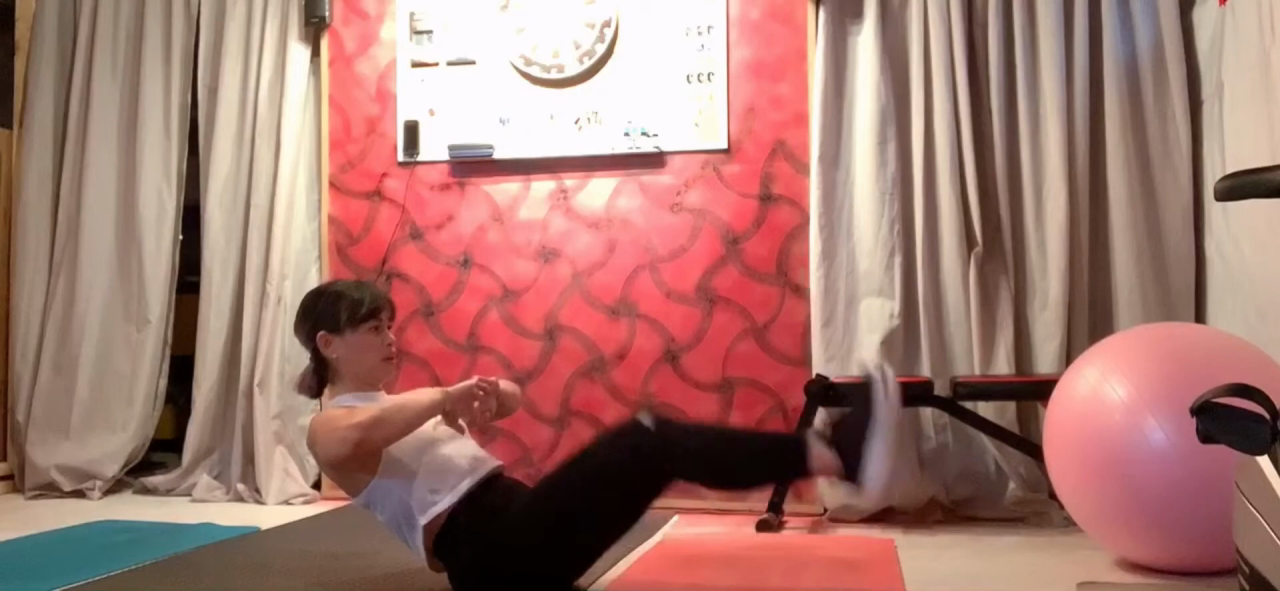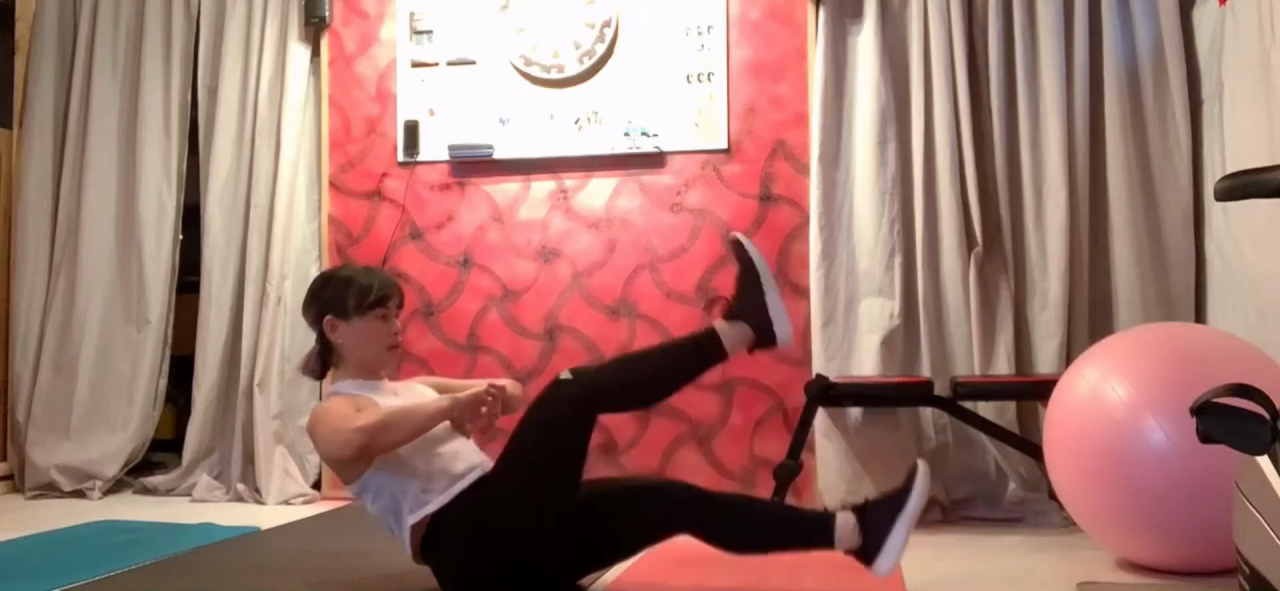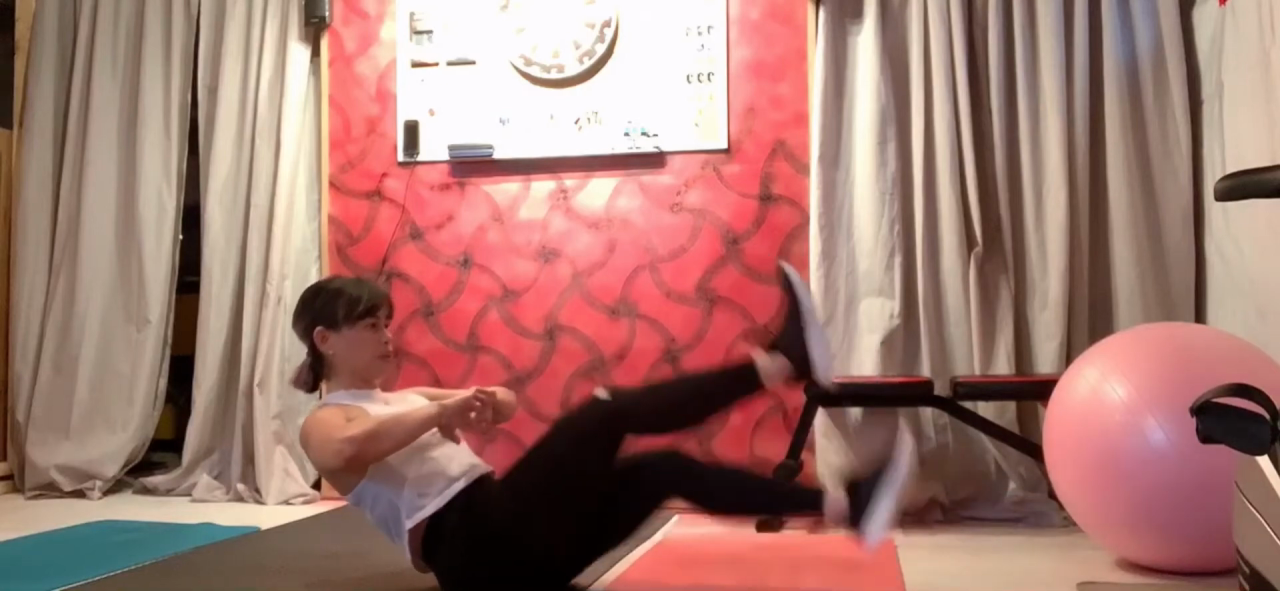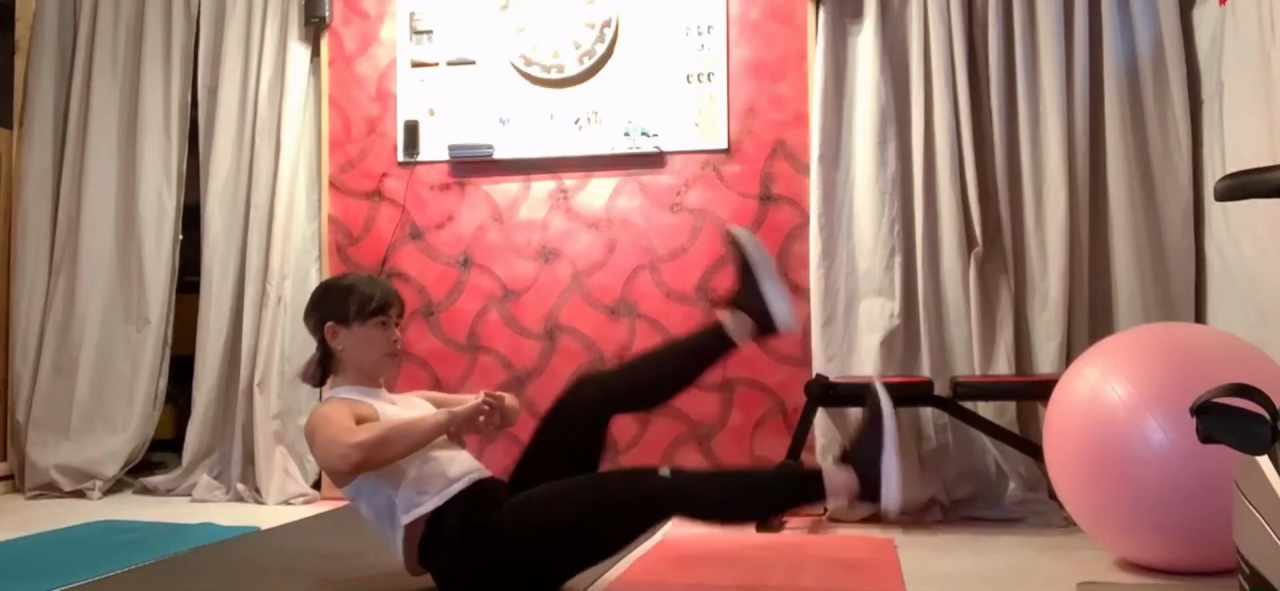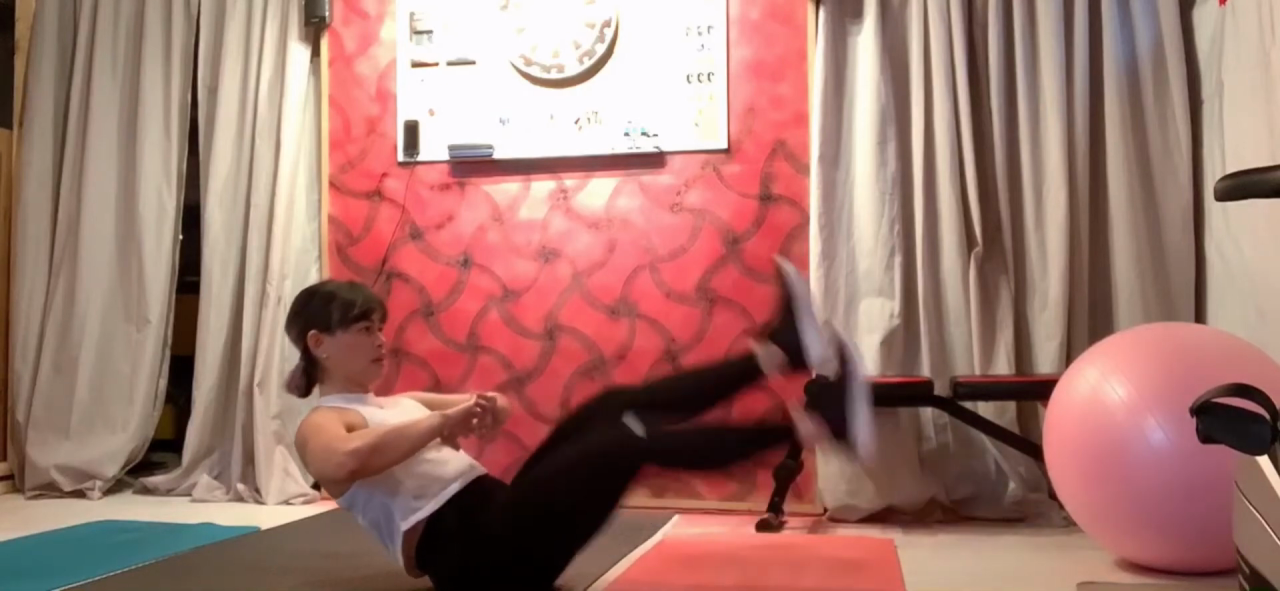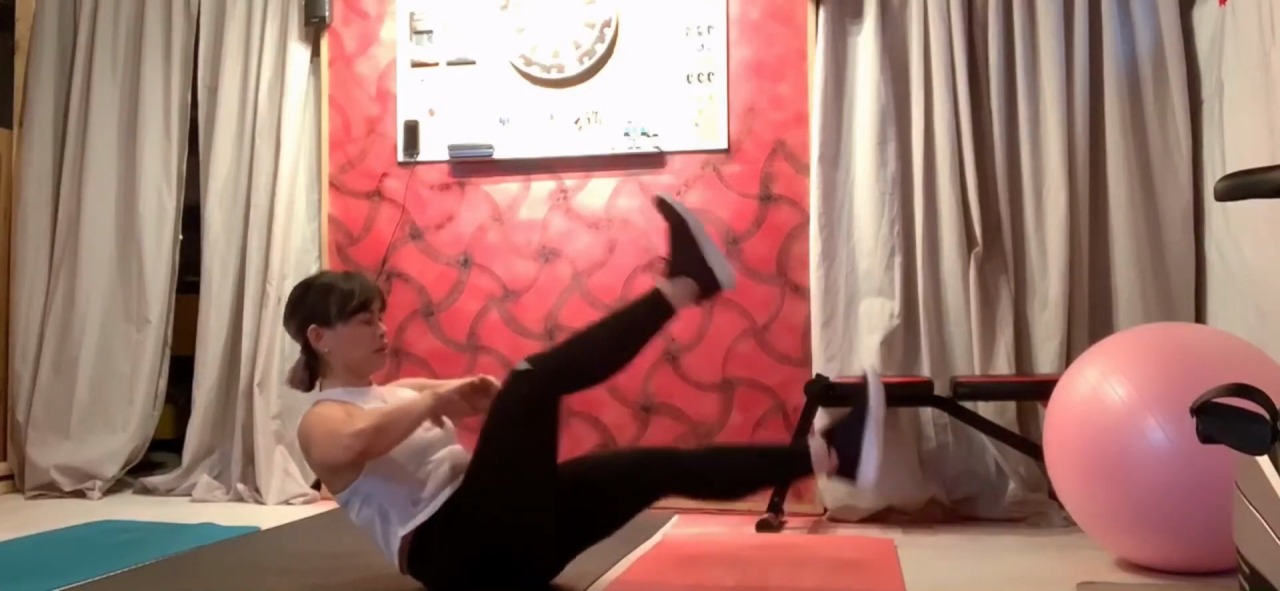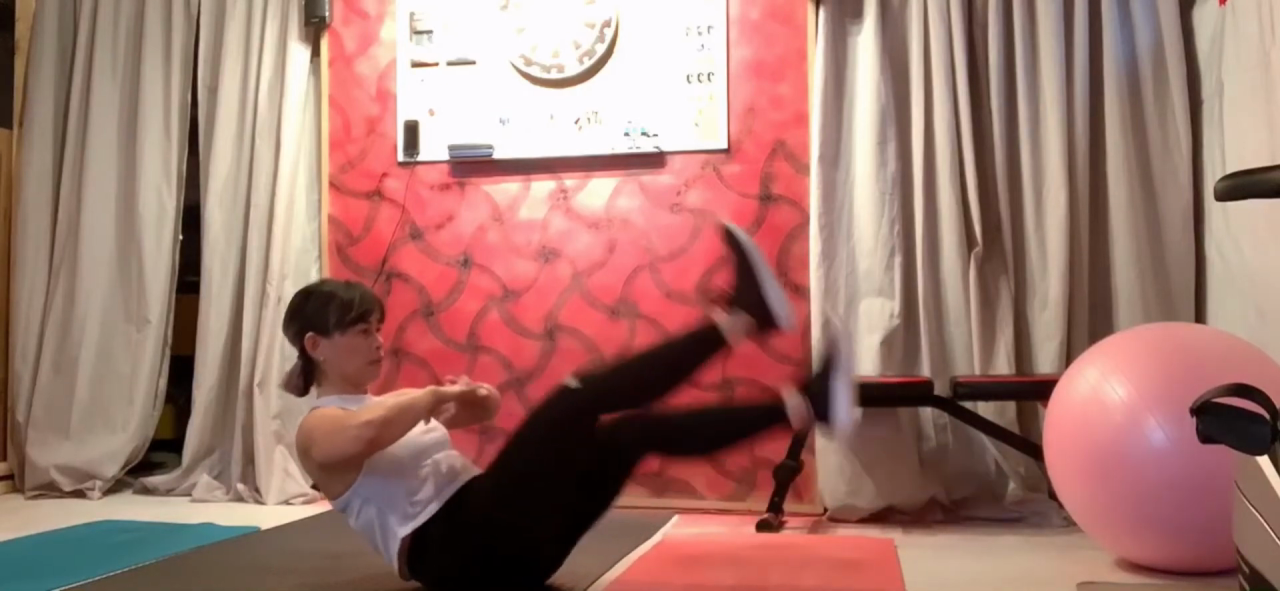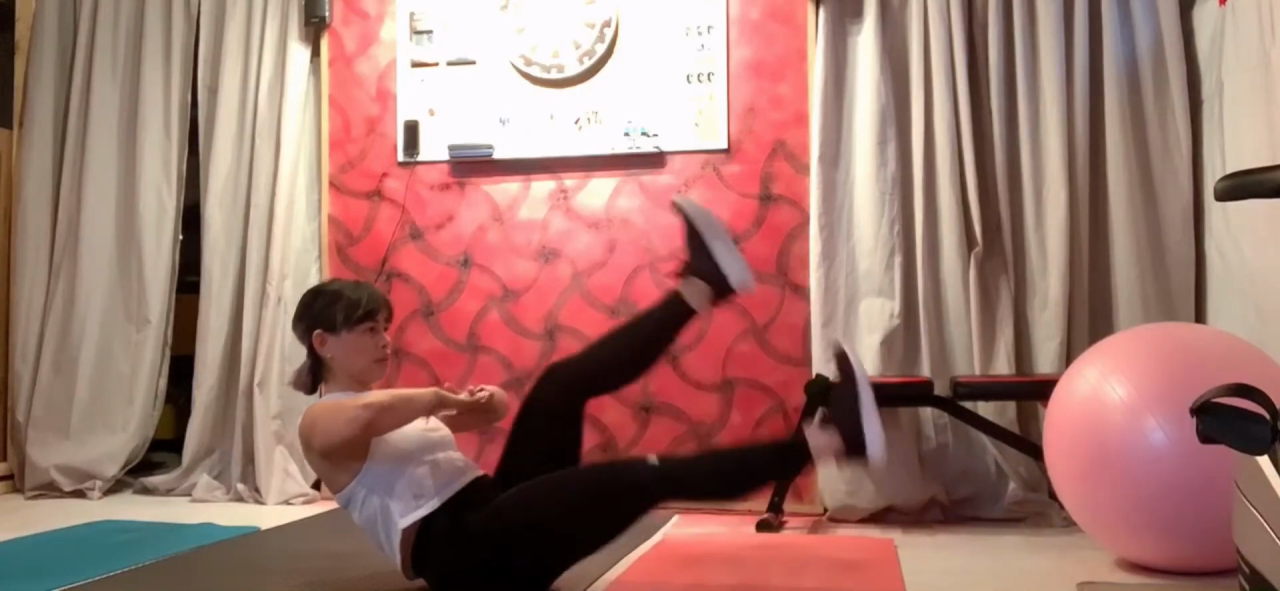
dt=0.4s
person 1, frame 1
left shoulder: (398, 404)
right shoulder: (331, 425)
left elbow: (511, 399)
right elbow: (347, 443)
left wrist: (484, 393)
right wrist: (442, 398)
left hip: (519, 521)
left knee: (661, 445)
right knee: (648, 438)
left ankle: (824, 446)
right ankle: (831, 454)
person 1, frame 2
left shoulder: (409, 390)
right shoulder: (332, 415)
left elbow: (511, 393)
right elbow: (352, 443)
left wrist: (490, 395)
right wrist: (451, 407)
left hip: (522, 537)
left knee: (676, 500)
right knee: (574, 390)
left ankle: (855, 534)
right ankle: (739, 331)
person 1, frame 3
left shoulder: (401, 400)
right shoulder: (325, 423)
left elbow: (505, 405)
right elbow: (343, 453)
left wrist: (479, 402)
right wrist: (440, 413)
left hip: (517, 536)
left knee: (665, 468)
right knee: (610, 410)
left ankle: (840, 505)
right ankle: (779, 363)
person 1, frame 4
left shoulder: (405, 401)
right shoulder: (330, 417)
left elbow: (510, 410)
right elbow: (349, 456)
left wrist: (487, 405)
right wrist: (448, 420)
left hip: (507, 519)
left knee: (593, 394)
right knee: (659, 489)
left ankle: (743, 321)
right ankle: (850, 480)
person 1, frame 5
left shoulder: (395, 405)
right shoulder: (321, 427)
left elbow: (493, 412)
right elbow: (347, 461)
left wrist: (478, 406)
right wrist: (441, 422)
left hip: (499, 522)
left knee: (615, 409)
right knee: (629, 437)
left ankle: (772, 355)
right ankle: (813, 423)
person 1, frame 6
left shoulder: (394, 393)
right shoulder: (322, 422)
left elbow: (469, 398)
right elbow: (352, 444)
left wrist: (474, 393)
right wrist: (436, 399)
left hip: (511, 536)
left knee: (662, 466)
right knee: (535, 380)
left ankle: (828, 456)
right ankle: (681, 287)
person 1, frame 7
left shoulder: (384, 405)
right shoulder: (319, 429)
left elbow: (488, 408)
right elbow: (359, 438)
left wrist: (467, 398)
right wrist: (434, 396)
left hip: (508, 539)
left knee: (633, 429)
right knee: (576, 401)
left ankle: (800, 407)
right ankle: (735, 320)
person 1, frame 8
left shoulder: (395, 404)
right shoulder: (323, 424)
left elbow: (498, 409)
right elbow: (361, 420)
left wrist: (479, 401)
right wrist: (438, 399)
left hip: (500, 516)
left knee: (563, 381)
right knee: (646, 476)
left ankle: (698, 290)
right ankle: (824, 440)
